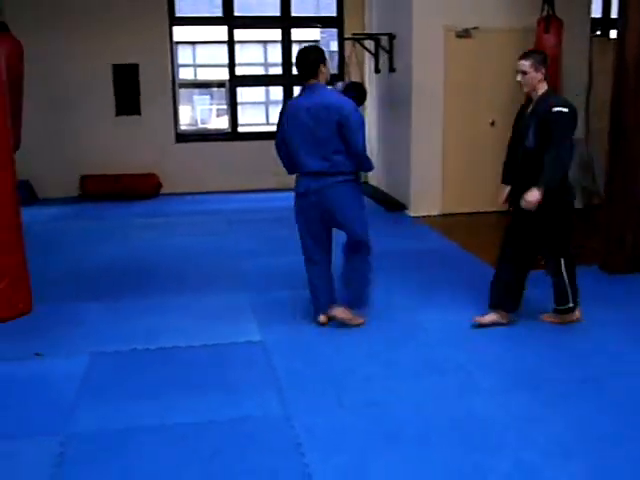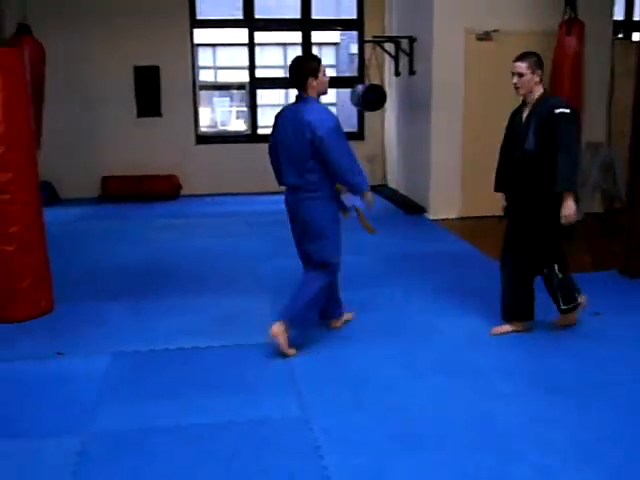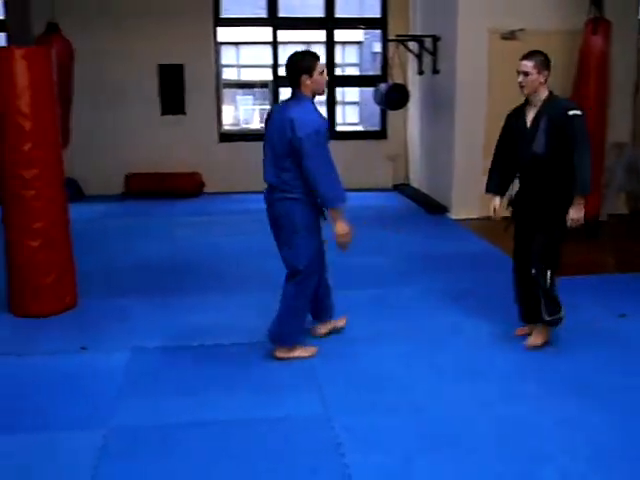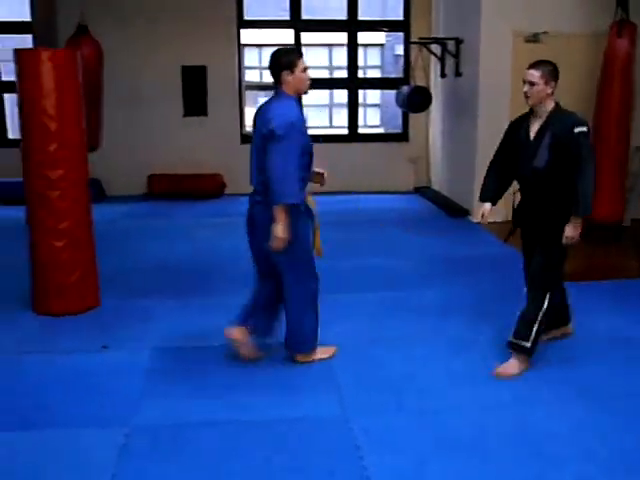
dt=0.2s
person 1, frame 1
left shoulder: (289, 109)
right shoulder: (342, 104)
left elbow: (283, 150)
right elbow: (358, 148)
right wrist: (363, 167)
left hip: (307, 187)
right hip: (342, 186)
left knee: (315, 252)
right knee: (358, 244)
left ankle: (323, 309)
right ankle: (350, 306)
person 1, frame 2
left shoulder: (283, 117)
right shoulder: (322, 119)
left elbow: (276, 157)
right elbow: (342, 162)
right wrist: (363, 190)
left hip: (294, 199)
right hip: (318, 201)
left knee: (317, 261)
right knee: (324, 266)
left ankle: (333, 313)
right ankle: (285, 325)
person 1, frame 3
left shoulder: (278, 113)
right shoulder: (310, 120)
right elbow: (320, 171)
right wrist: (338, 217)
left hip: (277, 198)
right hip: (297, 204)
left knee: (311, 261)
right knee: (303, 271)
left ankle: (323, 319)
right ankle: (286, 342)
person 1, frame 4
left shoulder: (268, 110)
right shoulder: (288, 115)
right elbow: (282, 171)
left wrist: (307, 173)
right wrist: (281, 221)
left hip: (261, 205)
right hip: (280, 209)
left knee: (272, 276)
right knee: (300, 278)
left ankle: (246, 328)
right ankle: (304, 347)
person 2, frame 1
left shoulder: (558, 109)
right shoulder: (526, 109)
left elbow: (560, 155)
left wrist: (540, 189)
right wrist: (508, 183)
left hip: (551, 197)
right hip: (525, 193)
left knee: (555, 253)
right knee: (512, 251)
left ankle: (568, 309)
right ankle: (502, 310)
person 2, frame 2
left shoulder: (557, 111)
right shoulder: (517, 115)
left elbow: (568, 156)
left wrist: (568, 197)
right wrist: (503, 191)
left hip: (549, 201)
right hip: (521, 199)
left knee: (546, 259)
right knee: (513, 258)
left ankle: (571, 303)
right ankle: (518, 317)
person 2, frame 3
left shoulder: (565, 112)
right shoulder: (516, 116)
left elbow: (580, 158)
right elbow: (503, 156)
left wrist: (578, 201)
right wrist: (497, 192)
left hip: (555, 201)
right hip: (527, 199)
left knee: (540, 264)
right knee: (523, 262)
left ankle: (548, 322)
right ankle: (533, 318)
person 2, frame 4
left shoulder: (571, 126)
right shoulder: (519, 126)
left elbow: (583, 175)
right elbow: (501, 165)
left wrist: (576, 220)
right wrist: (488, 199)
left hip: (557, 217)
right hip: (530, 212)
left knee: (540, 281)
right knee: (540, 275)
left ankle: (521, 353)
right ankle: (560, 323)
